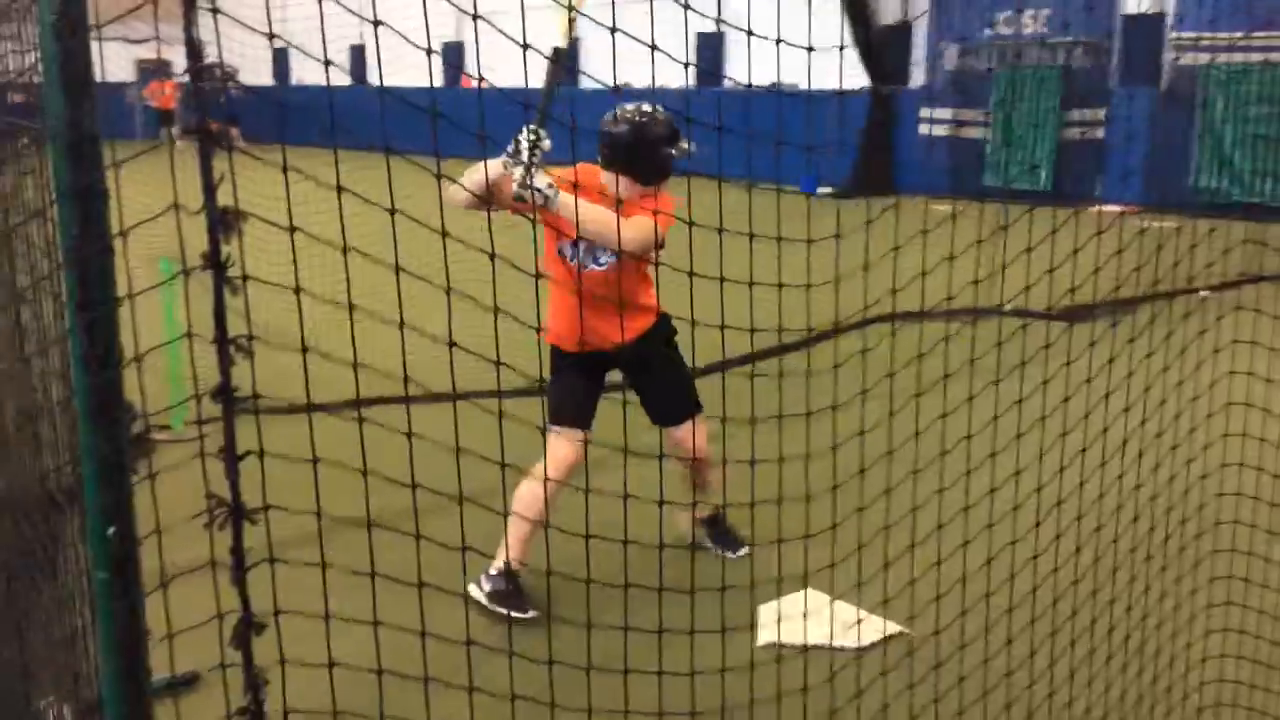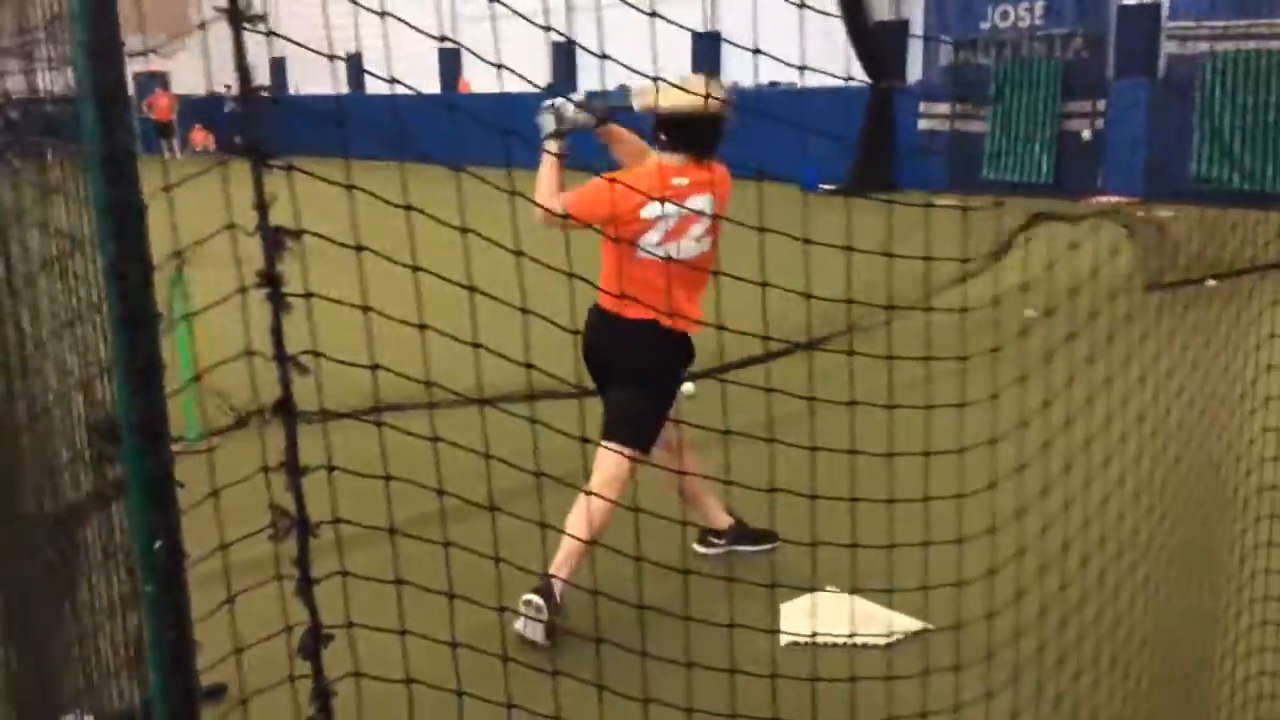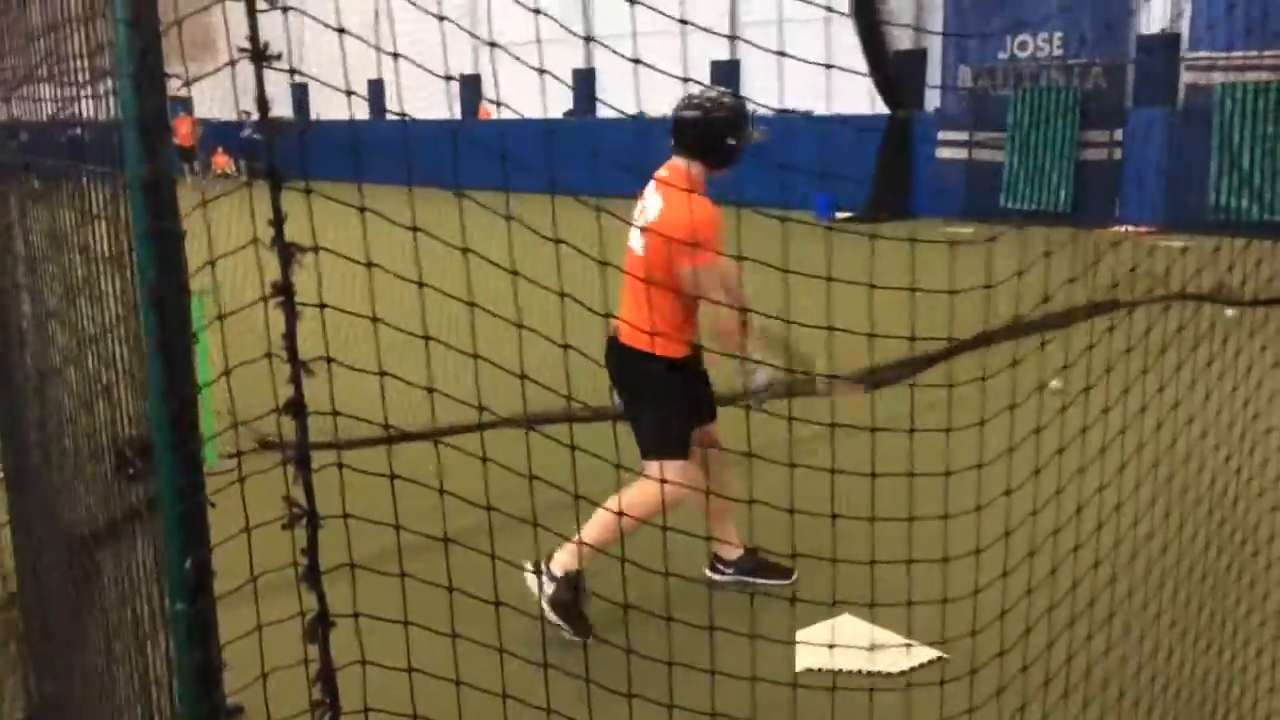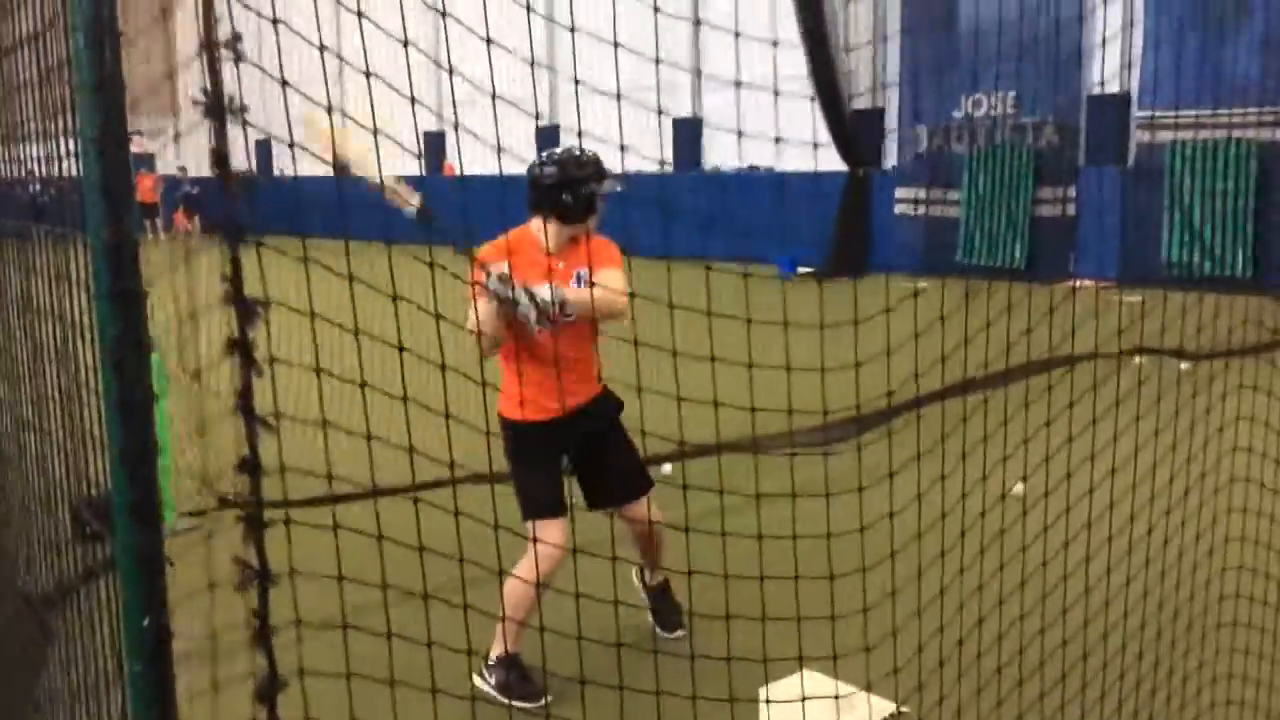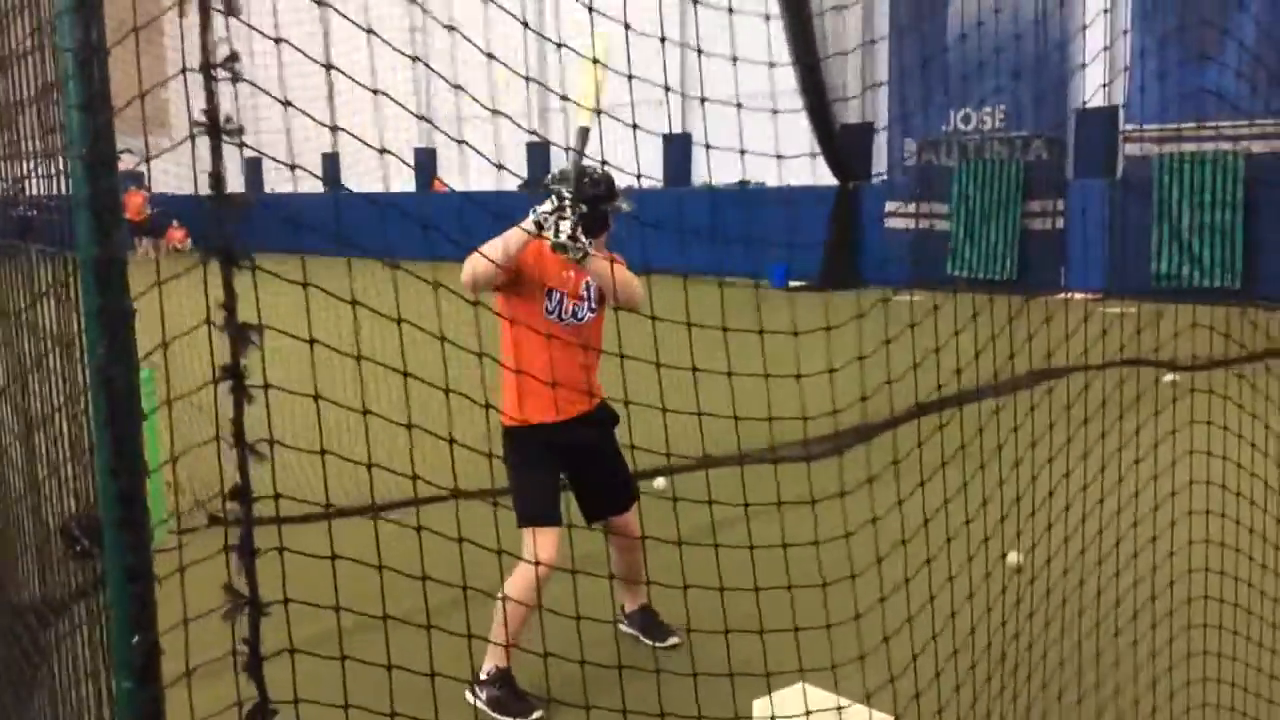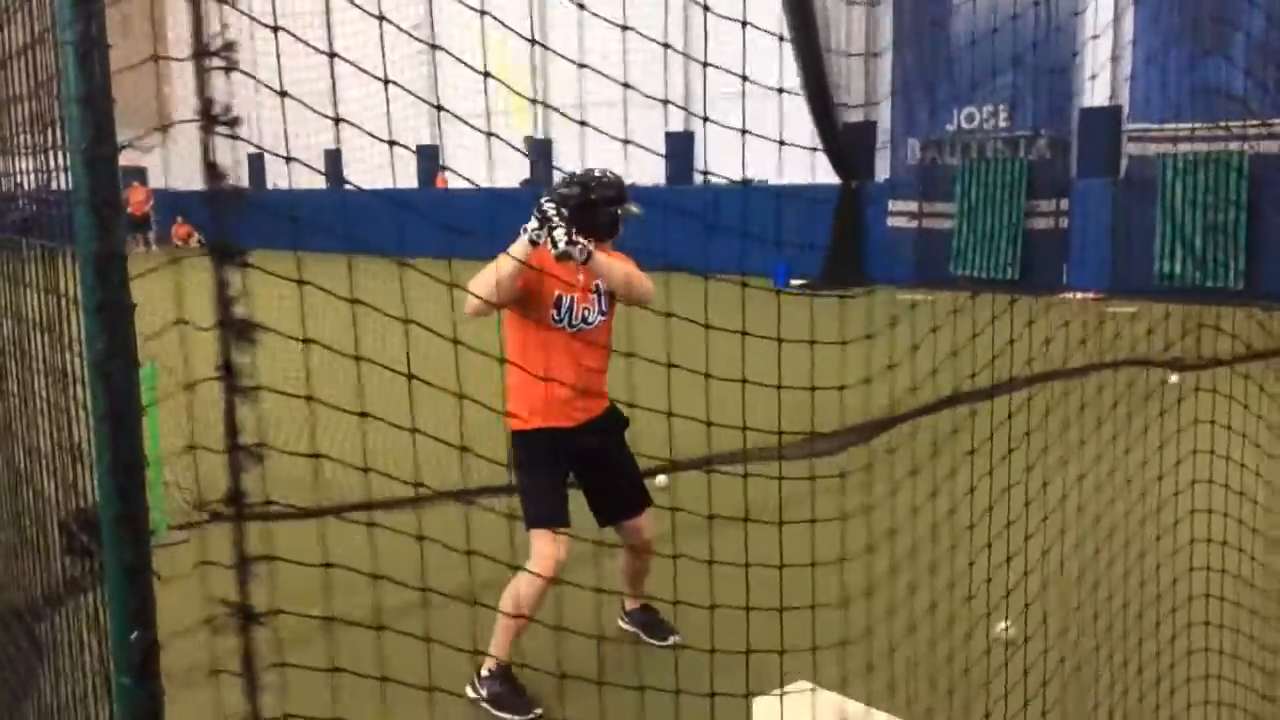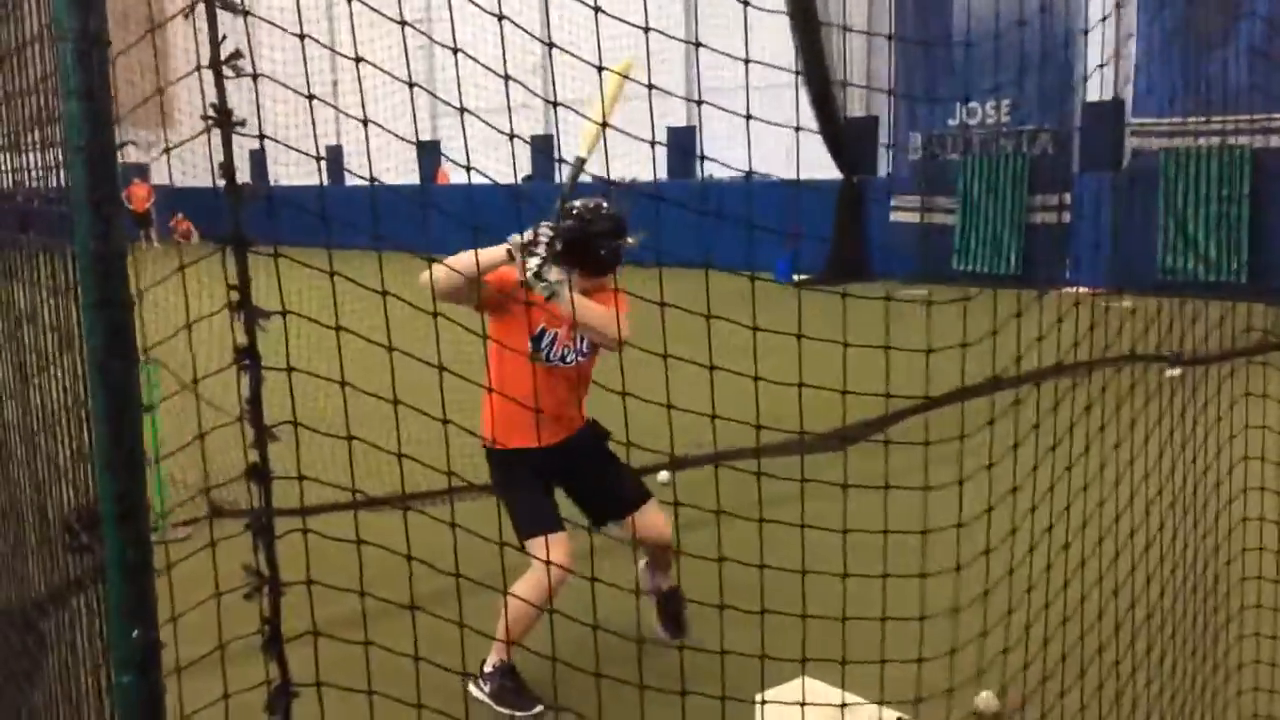
dt=0.7s
person 1, frame 1
left shoulder: (657, 206)
right shoulder: (566, 183)
left elbow: (623, 237)
right elbow: (460, 196)
left wrist: (549, 194)
right wrist: (510, 160)
left hip: (643, 332)
right hip: (575, 343)
left knee: (695, 442)
right knee: (560, 458)
left ankle: (708, 514)
right ankle: (498, 573)
person 1, frame 2
left shoulder: (622, 190)
right shoulder: (716, 183)
left elbow: (549, 211)
left wrist: (555, 139)
right wrist: (600, 124)
left hip: (605, 330)
right hip: (659, 343)
left knee: (662, 433)
right knee: (611, 473)
left ankle: (717, 526)
right ankle: (548, 591)
person 1, frame 3
left shoulder: (664, 181)
right shoulder: (694, 213)
right elbow: (720, 306)
left wrist: (730, 295)
right wrist: (749, 358)
left hip: (665, 346)
right hip: (648, 354)
left knee: (707, 441)
right knee: (668, 483)
left ankle: (729, 555)
right ankle: (560, 569)
person 1, frame 4
left shoulder: (598, 248)
right shoulder: (500, 253)
left elbow: (618, 302)
right elbow: (483, 344)
left wrist: (551, 291)
right wrist: (496, 296)
left hip: (591, 405)
right hip: (528, 419)
left knee: (644, 515)
right knee: (550, 547)
left ankle: (653, 581)
right ankle: (497, 662)
person 1, frame 5
left shoulder: (603, 261)
right shoulder: (523, 255)
left elbow: (634, 298)
right elbow: (471, 276)
left wrist: (579, 252)
right wrist: (533, 223)
left hip: (588, 415)
right hip: (531, 426)
left knee: (627, 524)
right knee: (542, 555)
left ankle: (634, 610)
person 1, frame 6
left shoulder: (610, 262)
right shoulder: (529, 263)
left elbow: (645, 293)
right elbow: (476, 303)
left wrist: (583, 254)
right wrist: (530, 238)
left hip: (597, 420)
right hip: (539, 431)
left knee: (640, 532)
right knee: (548, 559)
left ankle: (634, 609)
right ankle: (489, 675)
person 1, frame 7
left shoulder: (603, 296)
right shoulder: (509, 284)
left elbow: (616, 335)
right elbow: (436, 282)
left wrist: (550, 287)
right wrist: (511, 249)
left hip: (575, 435)
right hip: (516, 450)
left knee: (657, 532)
right knee: (554, 564)
left ankle: (660, 579)
right ankle: (493, 671)
